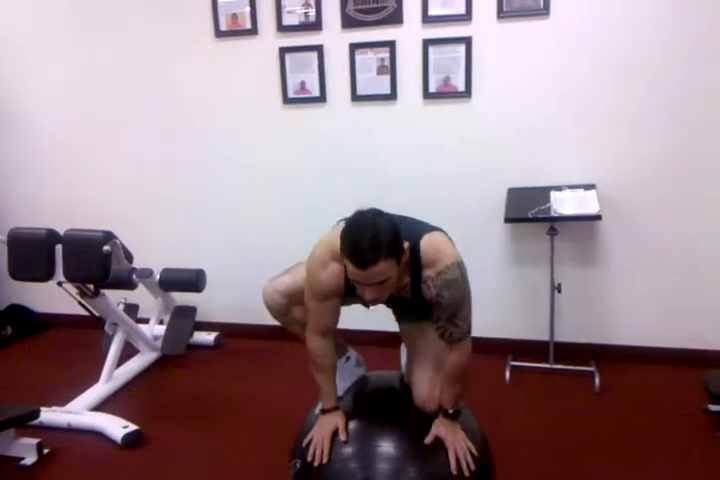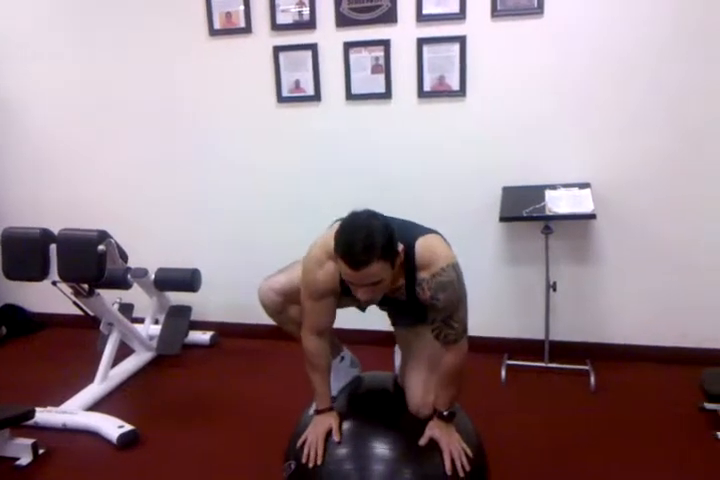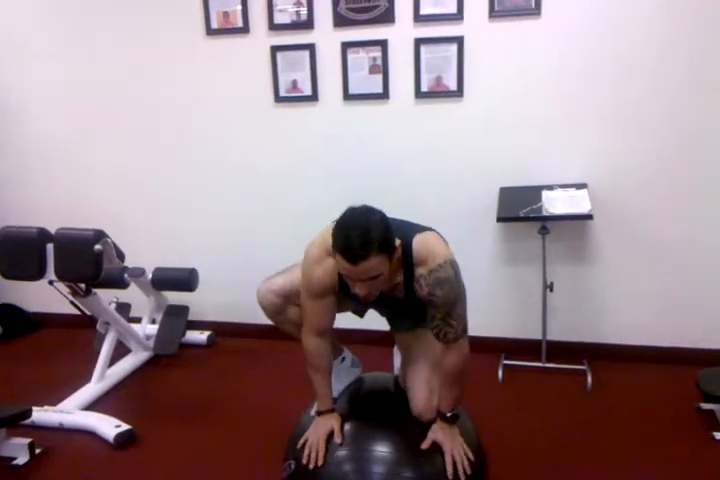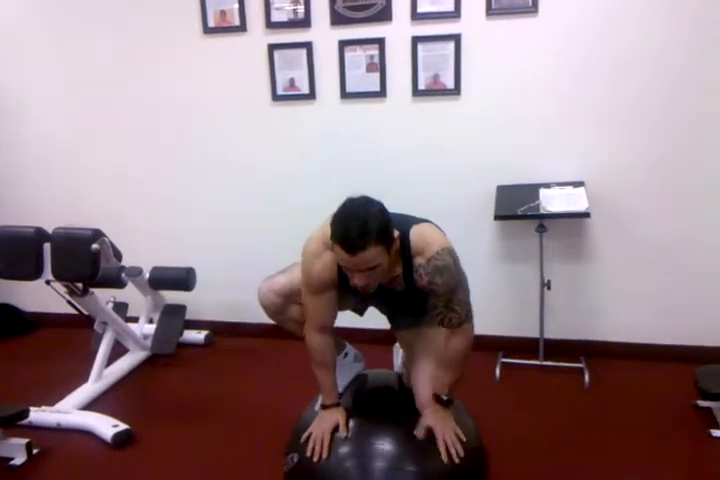
dt=0.2s
person 1, frame 1
left shoulder: (441, 266)
right shoulder: (326, 258)
left elbow: (458, 346)
right elbow: (319, 334)
left wrist: (448, 416)
right wrist: (329, 408)
left hip: (420, 301)
left knee: (429, 401)
right knee: (275, 295)
left ankle: (412, 360)
right ankle: (346, 363)
person 1, frame 2
left shoulder: (436, 267)
right shoulder: (322, 258)
left elbow: (454, 346)
right elbow: (315, 334)
left wrist: (443, 418)
right wrist: (323, 409)
left hip: (415, 302)
left knee: (423, 407)
right knee: (271, 294)
left ankle: (407, 363)
right ankle: (341, 362)
person 1, frame 3
left shoulder: (434, 265)
right shoulder: (320, 257)
left elbow: (455, 345)
right elbow: (316, 334)
left wrist: (447, 420)
right wrist: (325, 411)
left hip: (415, 305)
left knee: (426, 410)
right knee: (270, 295)
left ankle: (407, 366)
right ankle: (342, 364)
person 1, frame 4
left shoulder: (432, 256)
right shoulder: (319, 252)
left elbow: (460, 331)
right elbow: (318, 330)
left wrist: (442, 404)
right wrist: (330, 404)
left hip: (416, 300)
left knee: (428, 404)
right knee: (270, 294)
left ankle: (408, 363)
right ankle: (345, 359)
